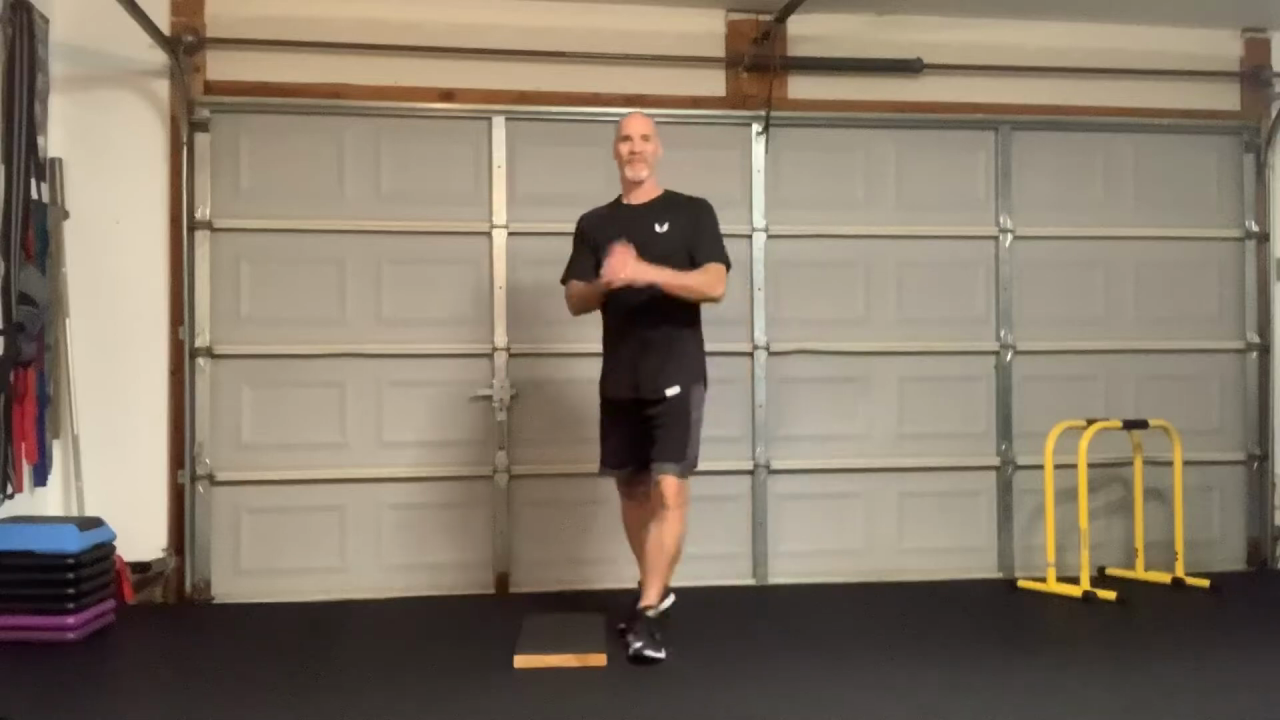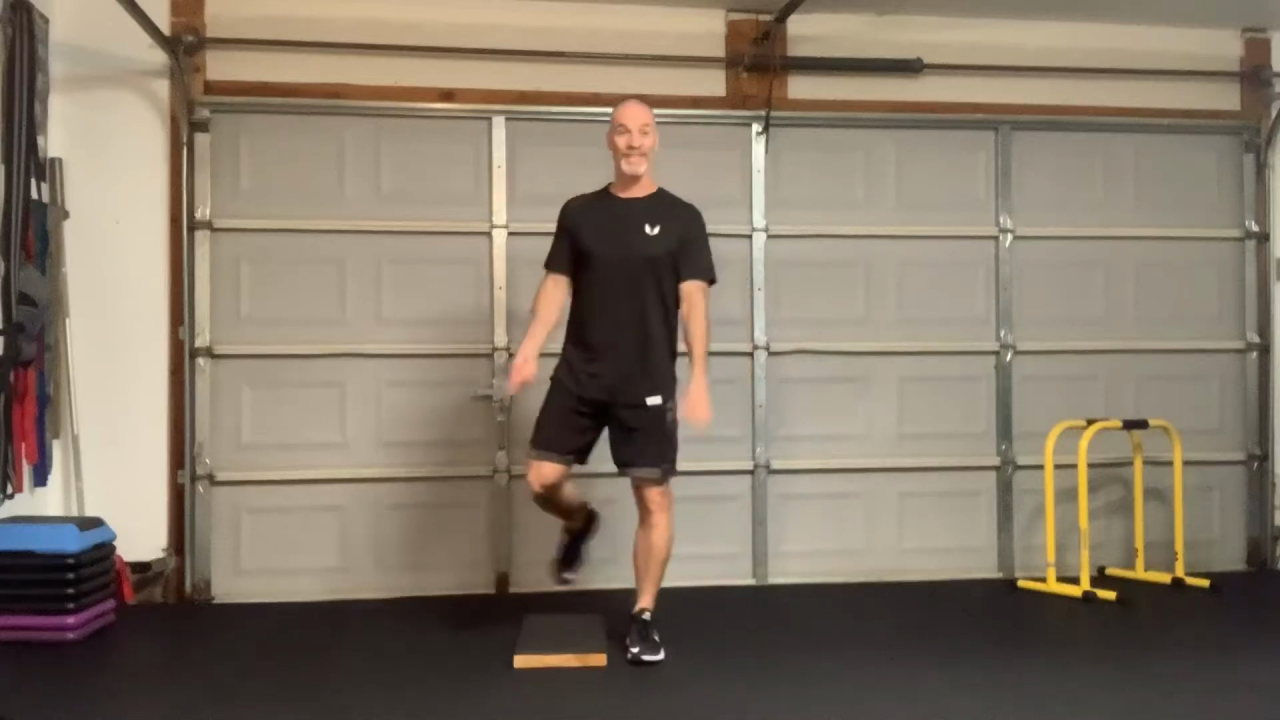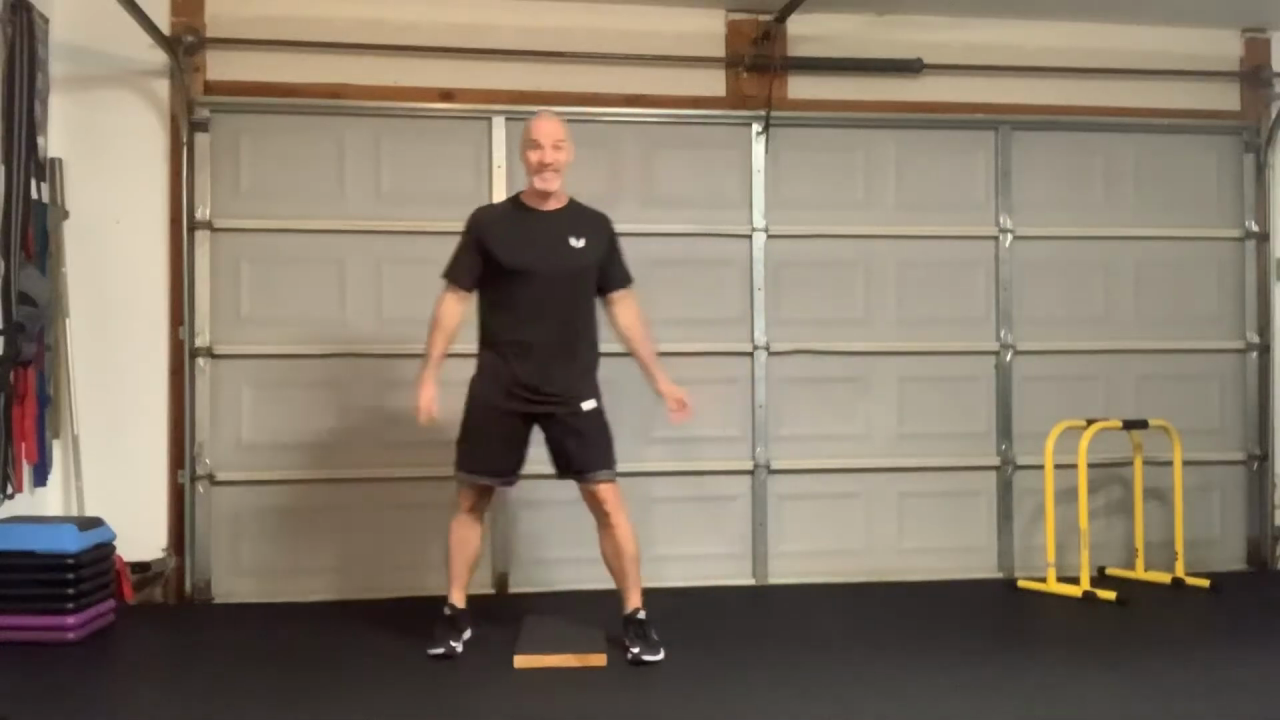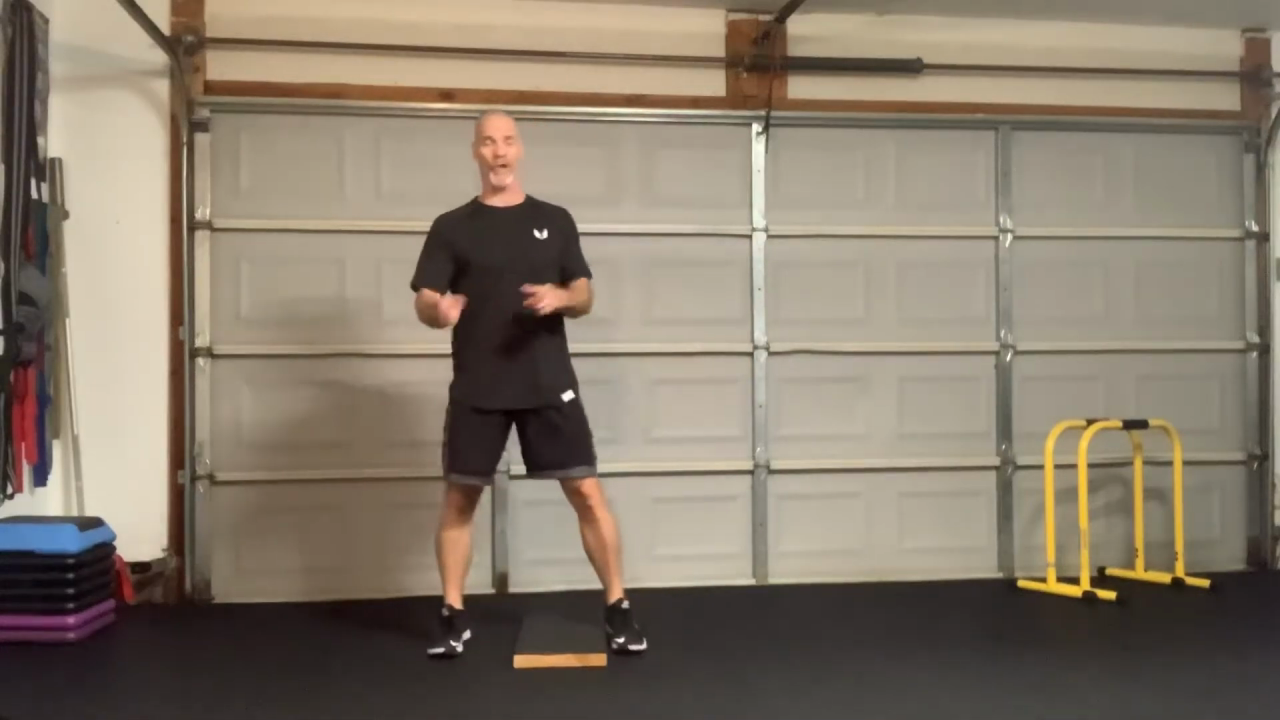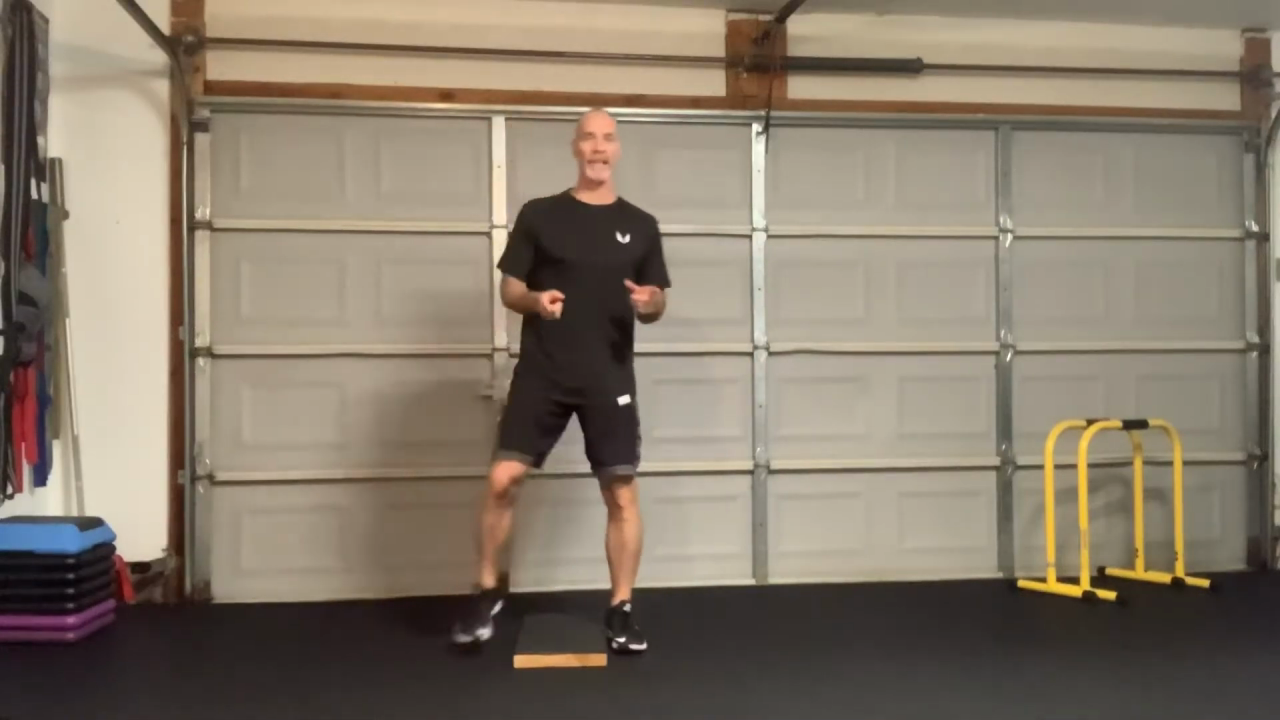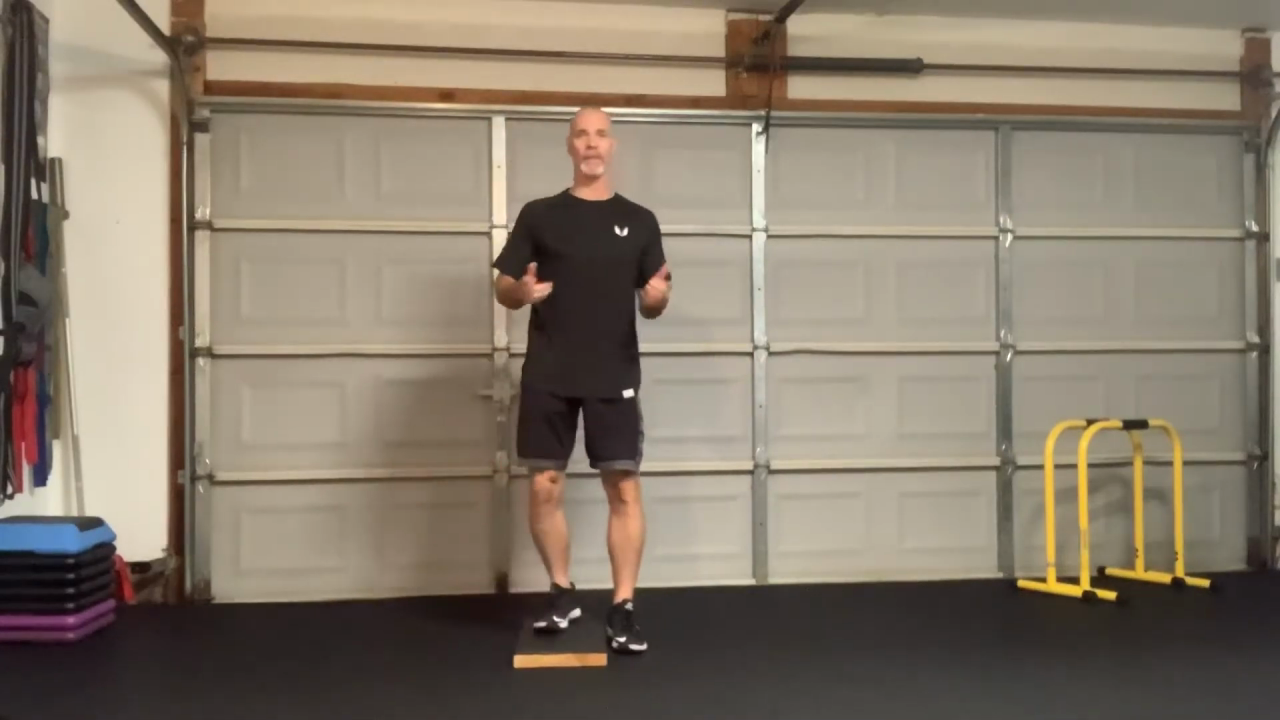
dt=0.5s
person 1, frame 1
left shoulder: (693, 212)
right shoulder: (594, 223)
left elbow: (714, 285)
right elbow: (576, 300)
left wrist: (648, 272)
right wrist: (608, 282)
left hip: (677, 376)
right hip: (620, 380)
left knee: (670, 490)
right knee: (632, 487)
left ankle: (647, 614)
right ankle: (653, 589)
person 1, frame 2
left shoulder: (682, 218)
right shoulder: (579, 211)
left elbow: (694, 300)
right elbow: (555, 288)
left wrist: (697, 379)
right wrist: (528, 352)
left hip: (648, 383)
right hip: (579, 376)
left knee: (653, 498)
right knee: (541, 478)
left ankle: (643, 619)
right ankle: (581, 522)
person 1, frame 3
left shoulder: (595, 227)
right shoulder: (489, 223)
left elbow: (621, 306)
right elbow: (455, 298)
left wrist: (658, 377)
right wrist: (429, 374)
left hip: (573, 390)
right hip: (497, 390)
left knee: (606, 500)
right knee: (471, 499)
left ankle: (635, 617)
right ankle: (455, 614)
person 1, frame 4
left shoulder: (554, 220)
right shoulder: (451, 227)
left elbow: (583, 304)
right elbow: (423, 305)
left wrist: (563, 297)
right wrist: (441, 308)
left hip: (549, 384)
right hip: (478, 388)
left knee: (587, 493)
right knee: (459, 498)
left ankle: (617, 609)
right ankle: (453, 614)
person 1, frame 5
left shoulder: (641, 225)
right shoulder: (538, 215)
left elbow: (654, 303)
right elbow: (508, 289)
left wrist: (651, 305)
right wrist: (535, 301)
left hip: (609, 380)
right hip: (540, 376)
left knee: (622, 493)
right knee: (502, 481)
left ankle: (621, 610)
right ankle: (487, 591)
person 1, frame 6
left shoulder: (639, 220)
right shoulder: (538, 214)
left elbow: (652, 298)
right elbow: (502, 282)
left wrist: (657, 298)
right wrist: (520, 292)
left hip: (614, 376)
right hip: (547, 376)
left knee: (624, 489)
right knee: (544, 488)
left ankle: (622, 608)
right ankle: (562, 593)
